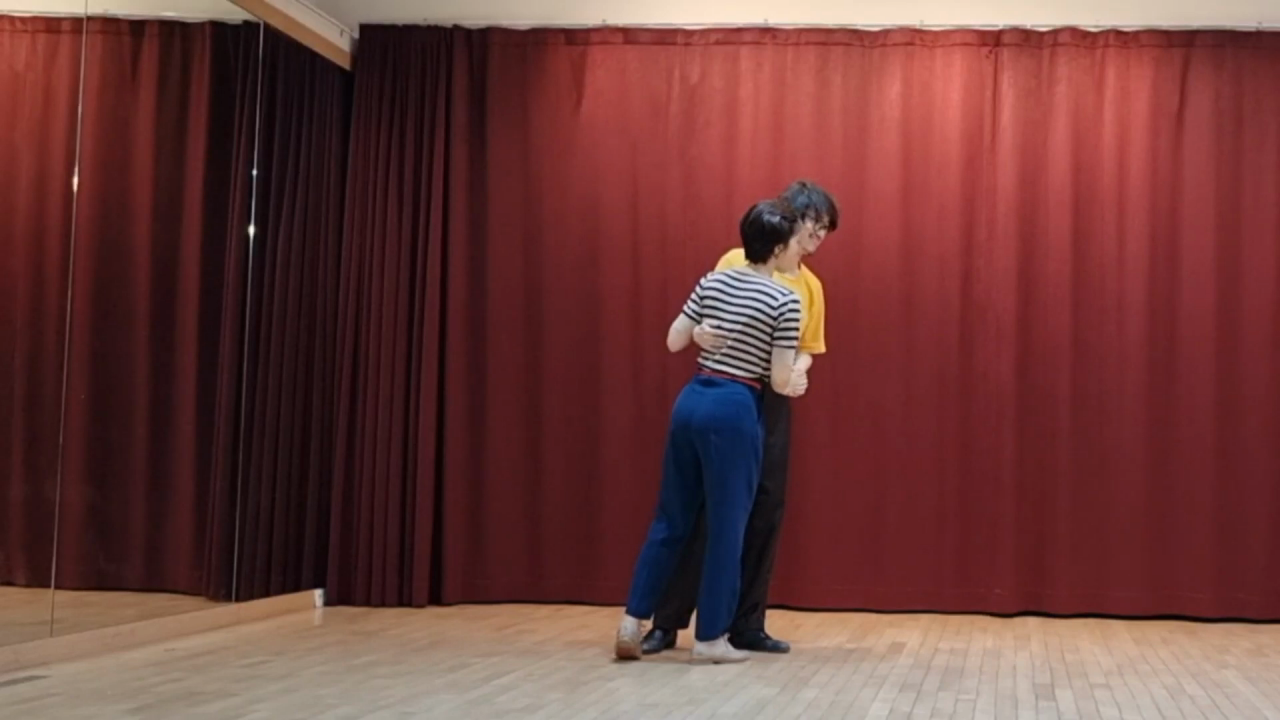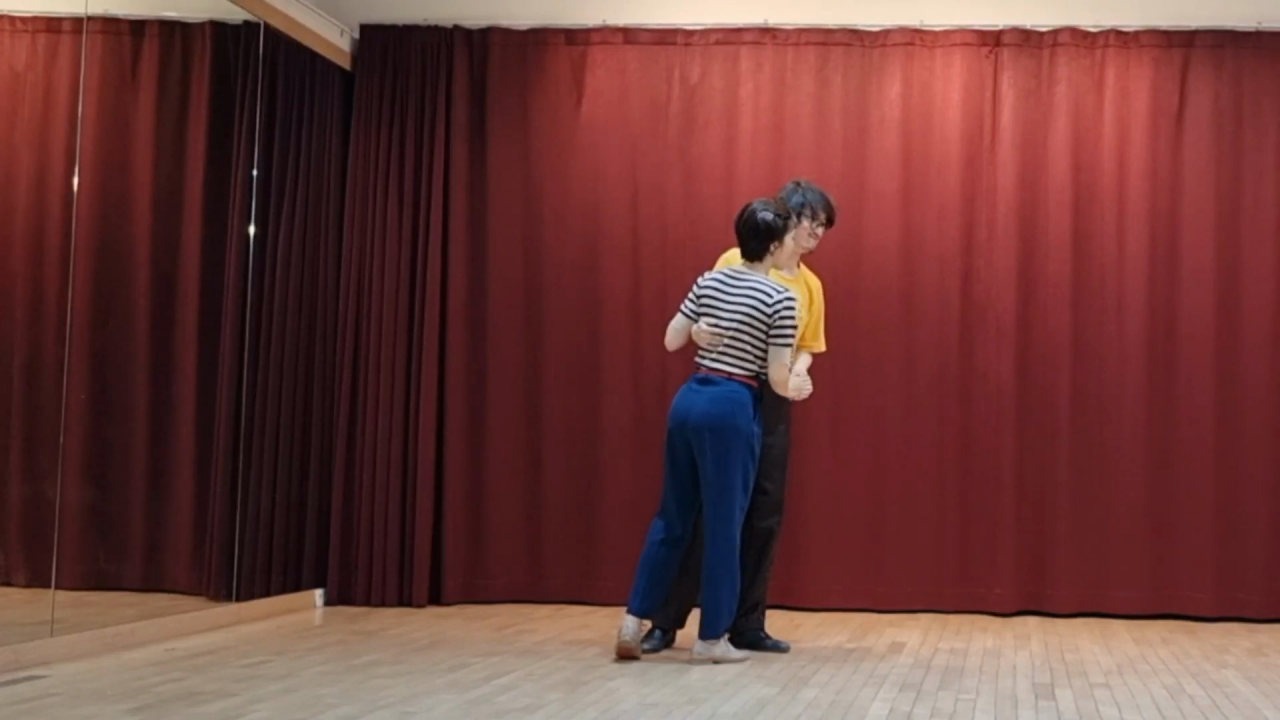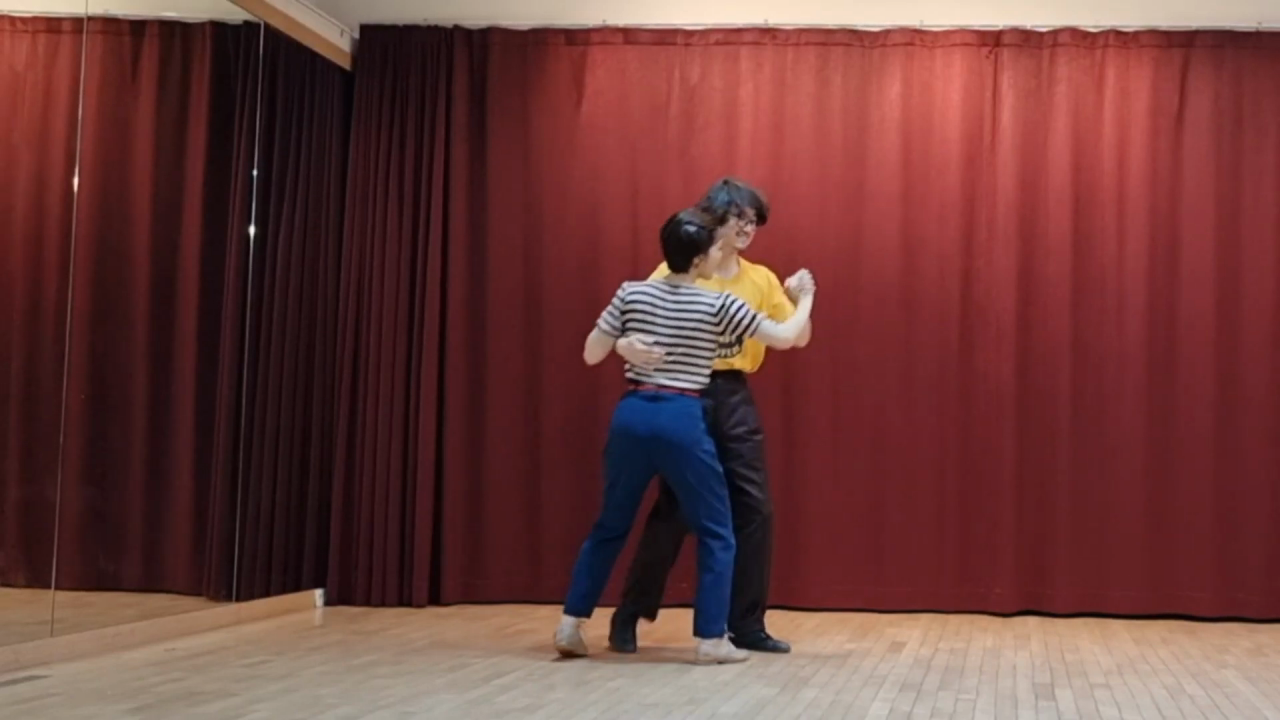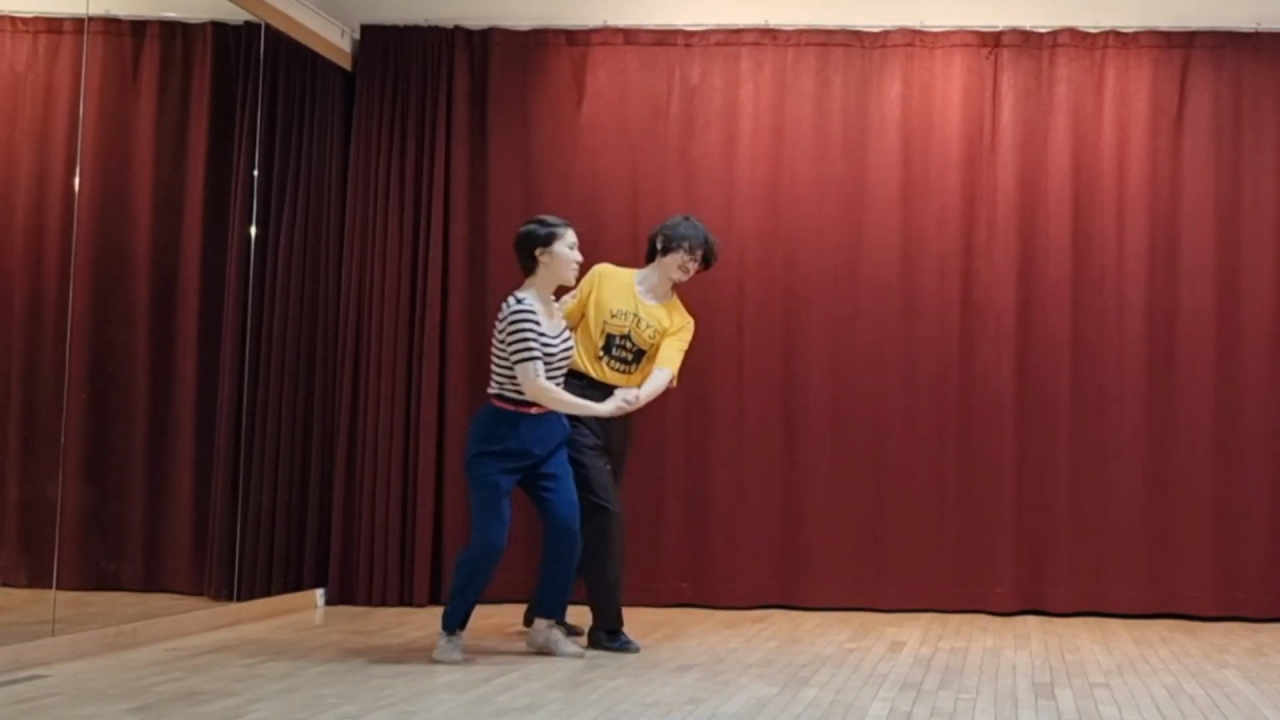
dt=0.7s
person 1, frame 1
left shoulder: (812, 287)
right shoulder: (737, 262)
left elbow: (806, 349)
right elbow: (700, 317)
left wrist: (797, 374)
right wrist: (699, 332)
left hip: (772, 406)
left knee: (765, 512)
left ankle: (747, 625)
right ankle: (667, 621)
person 1, frame 2
left shoulder: (812, 286)
right shoulder: (737, 262)
left elbow: (805, 349)
right elbow: (699, 316)
left wrist: (796, 375)
right wrist: (697, 331)
left hip: (773, 404)
left knee: (765, 513)
left ankle: (747, 624)
right ankle: (665, 622)
person 1, frame 3
left shoulder: (761, 280)
right shoulder: (674, 273)
left elbow: (797, 338)
left wrist: (802, 297)
right wrist: (625, 345)
left hip: (735, 400)
left knee: (755, 509)
right knee: (674, 510)
left ankle: (747, 625)
right ankle: (630, 613)
person 1, frame 4
left shoulder: (680, 321)
right shoulder: (603, 277)
left elbow: (666, 375)
left wrist: (638, 396)
left hip: (615, 412)
right hip: (572, 401)
left knee: (586, 512)
right knee: (603, 509)
right ankle: (607, 625)
person 2, frame 1
left shoulder: (713, 282)
right shoulder: (785, 301)
left elbow: (674, 342)
right elbow: (780, 381)
right wrist: (796, 385)
left hip: (691, 400)
right hip: (734, 410)
left knee: (673, 516)
right knee: (727, 523)
left ankle: (633, 622)
right ankle: (710, 637)
person 2, frame 2
left shoulder: (709, 281)
right shoulder: (780, 298)
left elbow: (671, 341)
right elbow: (777, 377)
right wrist: (797, 389)
left hip: (688, 399)
right hip: (731, 408)
left knee: (673, 516)
right knee: (724, 521)
left ankle: (633, 623)
right ankle: (711, 638)
person 2, frame 3
left shoulder: (631, 293)
right shoulder: (718, 306)
left elbow: (592, 354)
right elbow: (785, 337)
right wrist: (806, 298)
left hip: (630, 417)
right hip: (680, 423)
left knee: (611, 525)
right knee: (716, 530)
left ankle: (570, 624)
right ankle: (711, 638)
person 2, frame 4
left shoulder: (554, 308)
right shoulder: (519, 312)
right elbow: (536, 389)
right wrist: (603, 407)
left hip: (545, 433)
right hip: (498, 435)
left knee: (566, 526)
right knee: (490, 539)
left ankle: (545, 625)
right ankle: (450, 630)
